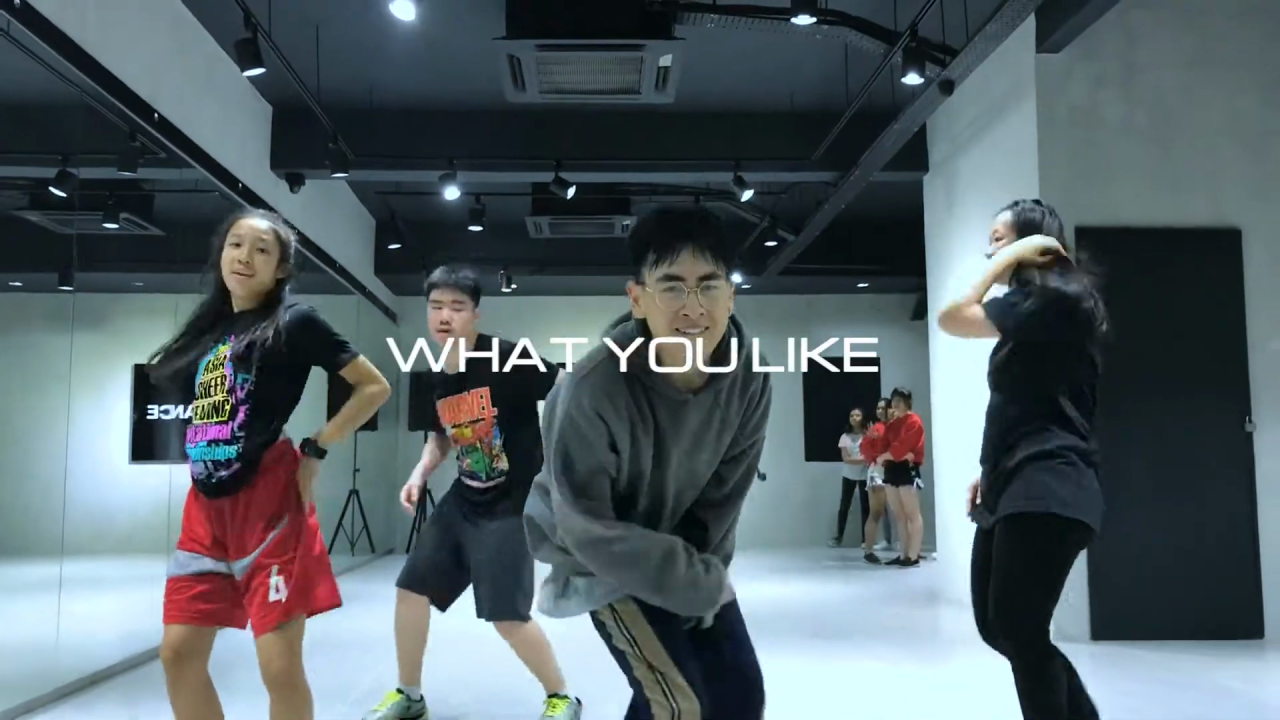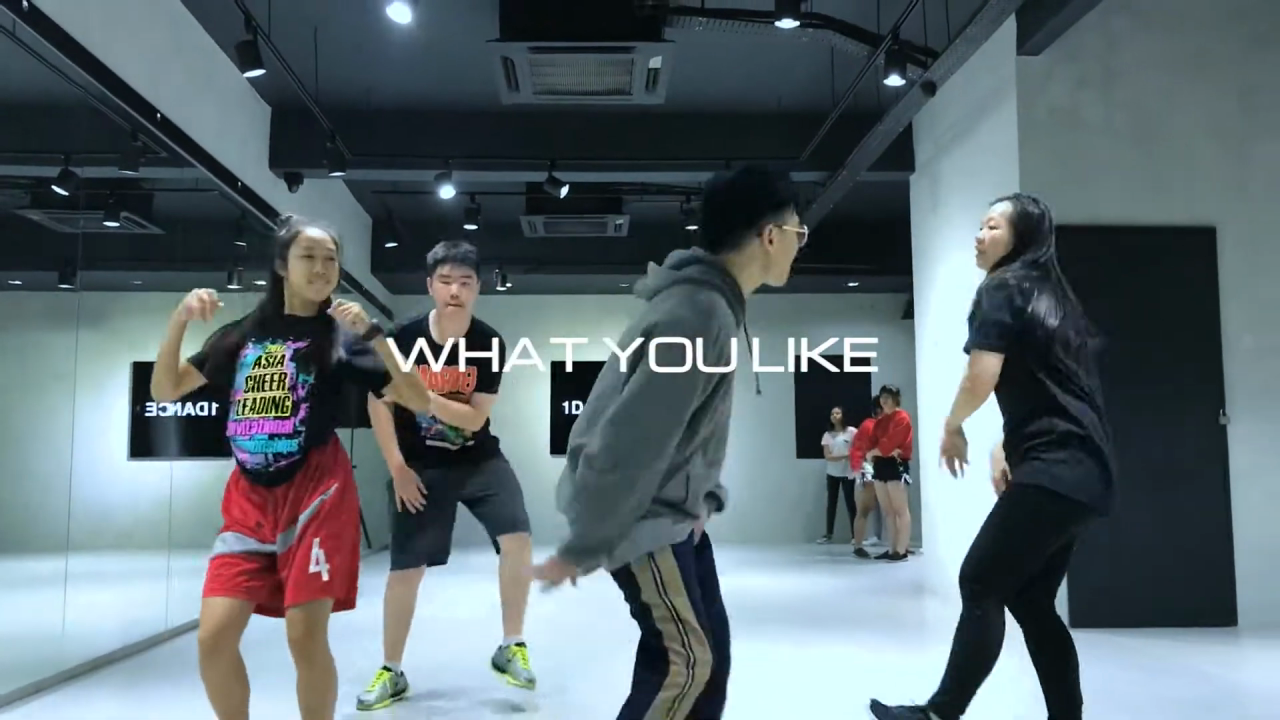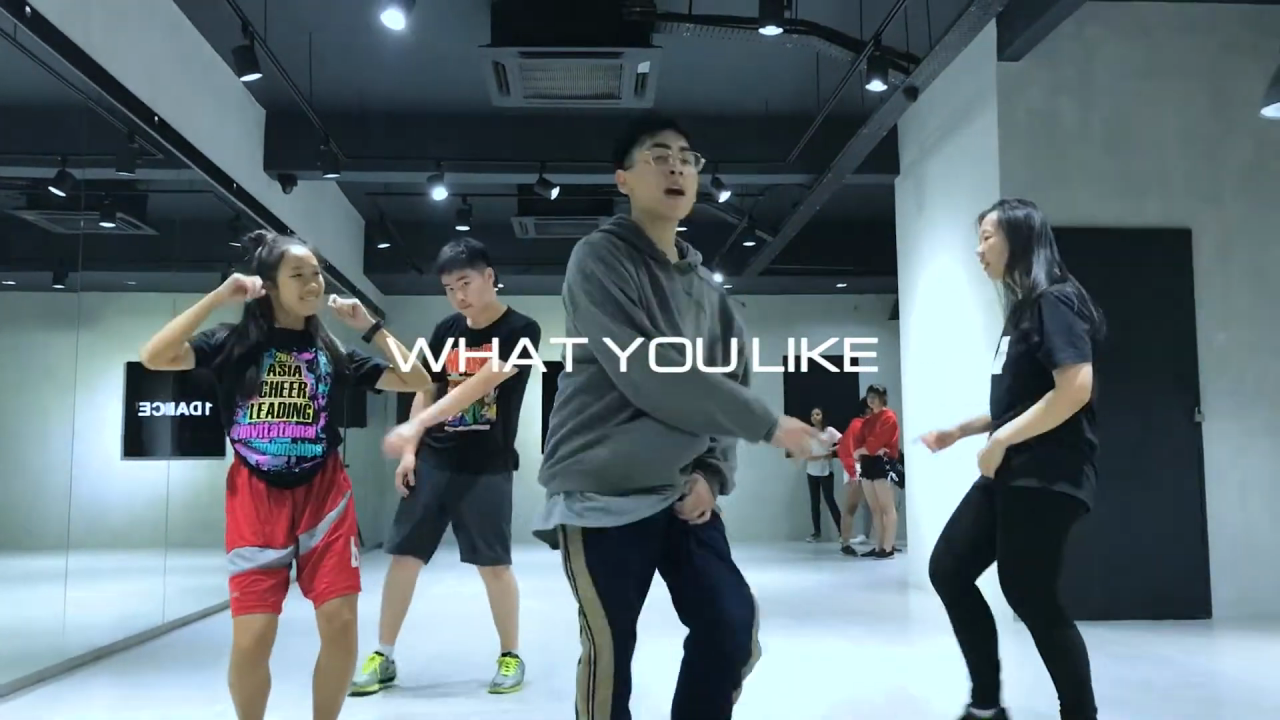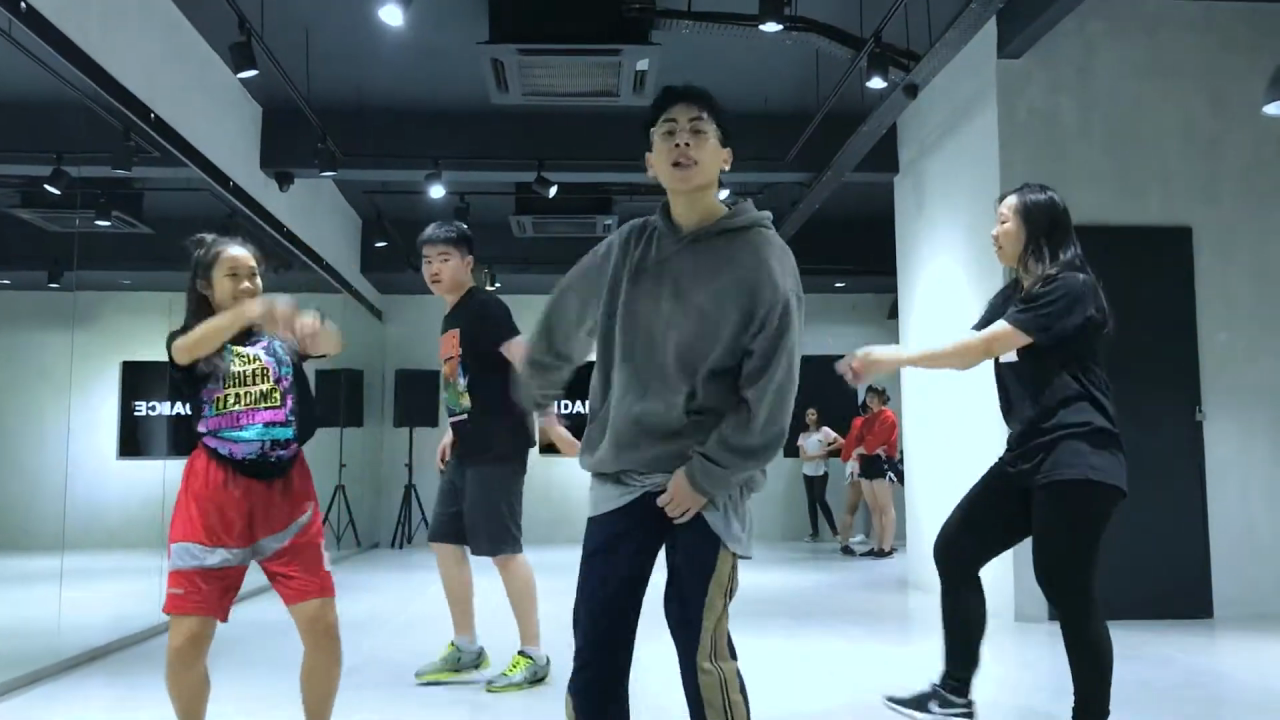
dt=0.4s
person 1, frame 1
left shoulder: (748, 381)
right shoulder: (593, 391)
left elbow: (720, 505)
right elbow: (587, 527)
left wrist: (700, 579)
right wrist: (699, 584)
left hip: (686, 548)
right hip: (599, 559)
person 1, frame 2
left shoulder: (717, 305)
right shoulder: (698, 312)
right elbow: (632, 438)
left wrist: (704, 497)
right wrist: (586, 544)
left hip: (673, 507)
right hip: (633, 512)
left knee: (708, 642)
right knee: (686, 655)
person 1, frame 3
left shoulder: (702, 282)
right shoulder: (598, 257)
left elbow: (734, 378)
right elbow: (643, 369)
left wrist: (711, 471)
right wrist: (764, 423)
left hip: (679, 492)
right hip: (597, 491)
left knee: (732, 627)
right knee: (609, 650)
person 1, frame 4
left shoulder: (761, 256)
right shoulder: (627, 248)
left elbow: (771, 392)
right elbow: (566, 325)
left wrist: (704, 474)
right wrist: (534, 386)
left hip: (711, 487)
right hip: (621, 481)
left knee: (702, 649)
right knee: (599, 643)
person 2, frame 1
left shoulder: (1046, 299)
right shoulder: (1033, 312)
left elbow: (953, 319)
left wrist: (1012, 255)
right wrist: (987, 474)
left hip: (1047, 493)
right hip: (1014, 491)
left knee: (1018, 631)
right knee: (1002, 627)
person 2, frame 2
left shoulder: (1001, 291)
right shoulder: (1043, 297)
left elbow: (982, 375)
left wrist: (952, 426)
right wrist: (1005, 446)
left hip: (1055, 470)
right hip: (1076, 471)
left knee: (980, 586)
right knee: (1031, 603)
person 2, frame 3
left shoulder: (1056, 300)
right shoulder: (1023, 307)
left elbow: (1075, 390)
left wrist: (1001, 441)
right wrist: (959, 431)
left hip: (1049, 474)
right hip: (1012, 472)
left knee: (1030, 597)
right knee: (948, 569)
person 2, frame 4
left shoulder: (1072, 289)
right shoulder: (1010, 296)
left elbow: (980, 348)
right elbow: (970, 351)
left wrist: (891, 358)
right wrist: (889, 359)
left hip: (1076, 460)
right hip: (1025, 458)
left knee: (1067, 592)
right knee: (955, 549)
person 3, frame 1
left shoulder: (295, 323)
right shoulder: (209, 331)
left elbow: (376, 387)
left wrist: (314, 449)
right wrist: (202, 459)
left hip: (270, 496)
right hip: (208, 503)
left knee: (280, 667)
right knee: (177, 654)
person 3, frame 2
left shoulder: (340, 339)
right shoulder: (243, 333)
left elbow: (418, 398)
right elbow: (163, 390)
left wrist: (372, 333)
right wrist: (179, 318)
left hip: (318, 488)
right hip: (249, 494)
left knee: (306, 635)
right knee: (214, 635)
person 3, frame 3
left shoulder: (333, 352)
right shoulder: (234, 343)
left elbow: (416, 379)
right elbow: (154, 357)
left wrist: (369, 325)
right wrist: (218, 295)
left hip: (323, 494)
right hip: (256, 498)
left knee: (341, 630)
right knee: (252, 642)
person 3, frame 4
left shoulder: (282, 339)
right shoulder: (189, 347)
left elbow: (332, 342)
right elbow: (187, 347)
left wrist: (311, 327)
right wrist: (251, 312)
left hip: (285, 490)
right hip: (213, 493)
left knee: (322, 627)
right knee: (185, 644)
person 4, frame 1
left shoulder: (511, 357)
right shoulder: (437, 378)
right wrist: (419, 474)
left hip: (511, 506)
right hip: (461, 503)
left knee: (507, 617)
right knee: (411, 591)
person 4, frame 2
left shoulder: (490, 344)
right shoulder: (404, 338)
left elbow: (475, 419)
right elbow: (379, 405)
left wrist: (423, 395)
right wrist: (398, 468)
left hip: (480, 462)
right hip: (421, 468)
left knee: (517, 537)
right knee: (405, 570)
left ankle: (512, 645)
right ankle: (391, 671)
person 4, frame 3
left shoulder: (521, 331)
right shoulder: (446, 331)
left elbow: (479, 384)
right elbow: (427, 393)
left wrist: (414, 424)
right wrist: (411, 450)
left hip: (489, 466)
right hip: (435, 461)
left knee: (494, 564)
right knee: (404, 555)
left ankle: (511, 656)
right ankle: (382, 657)
person 4, frame 4
left shoulder: (484, 306)
right shoulder: (451, 317)
right wrist: (452, 433)
left hip: (495, 449)
right hip: (466, 450)
left knee: (503, 549)
right knee: (445, 543)
left ankle: (531, 655)
right ankle: (465, 648)
